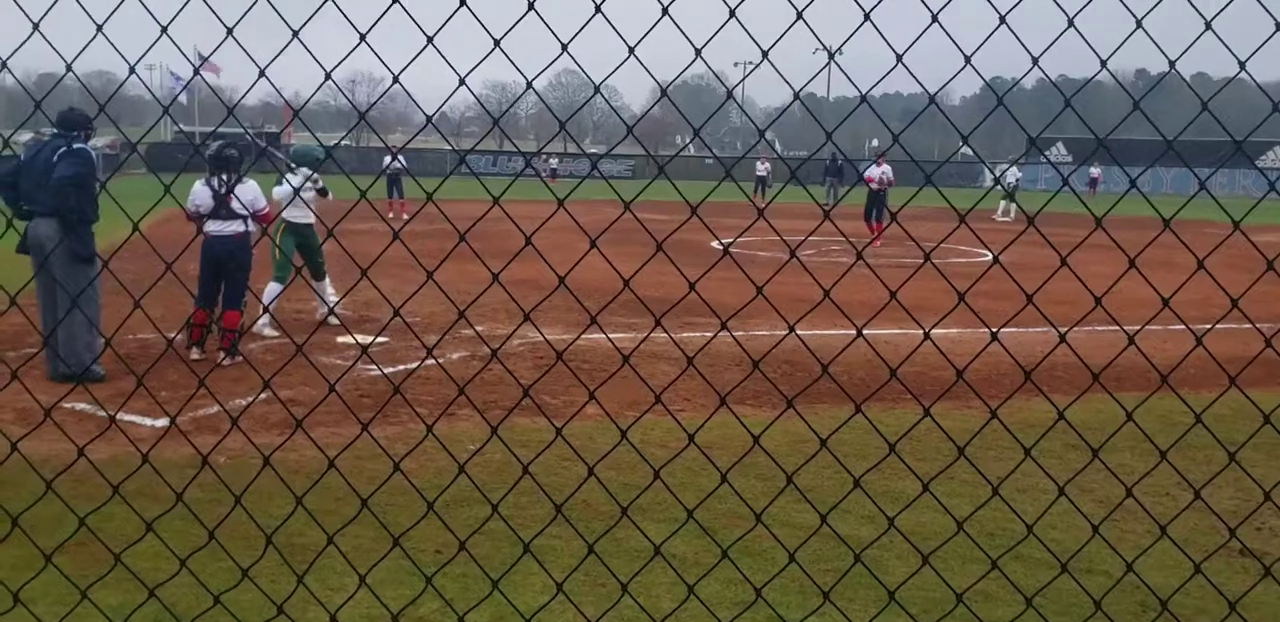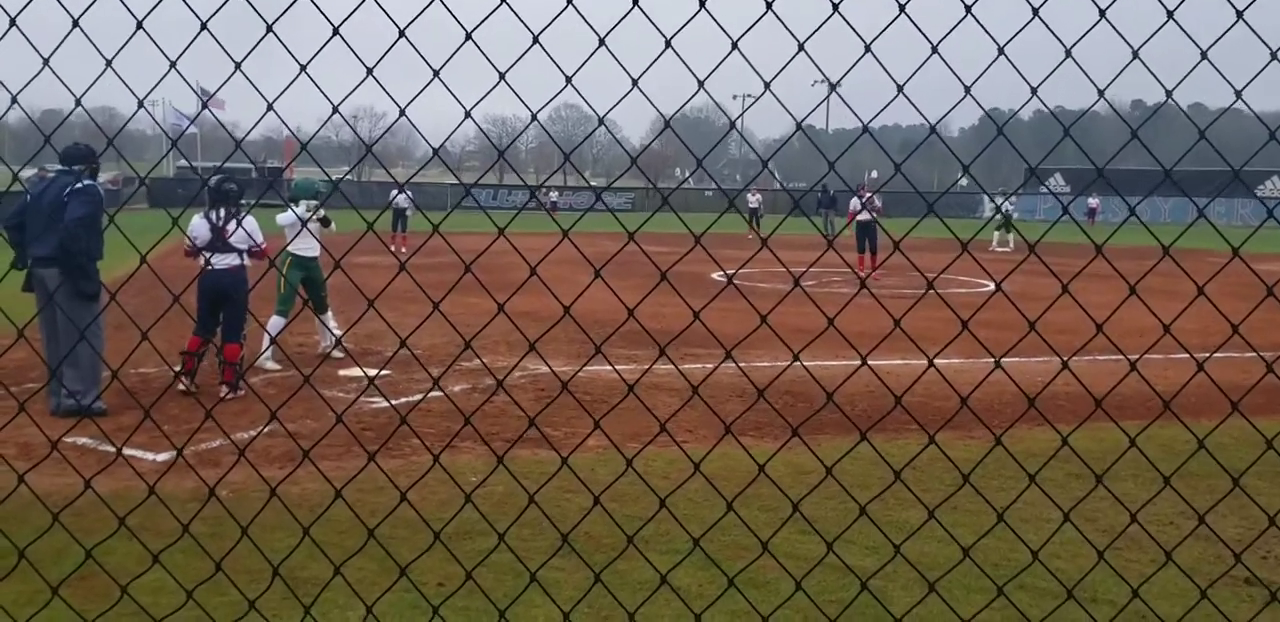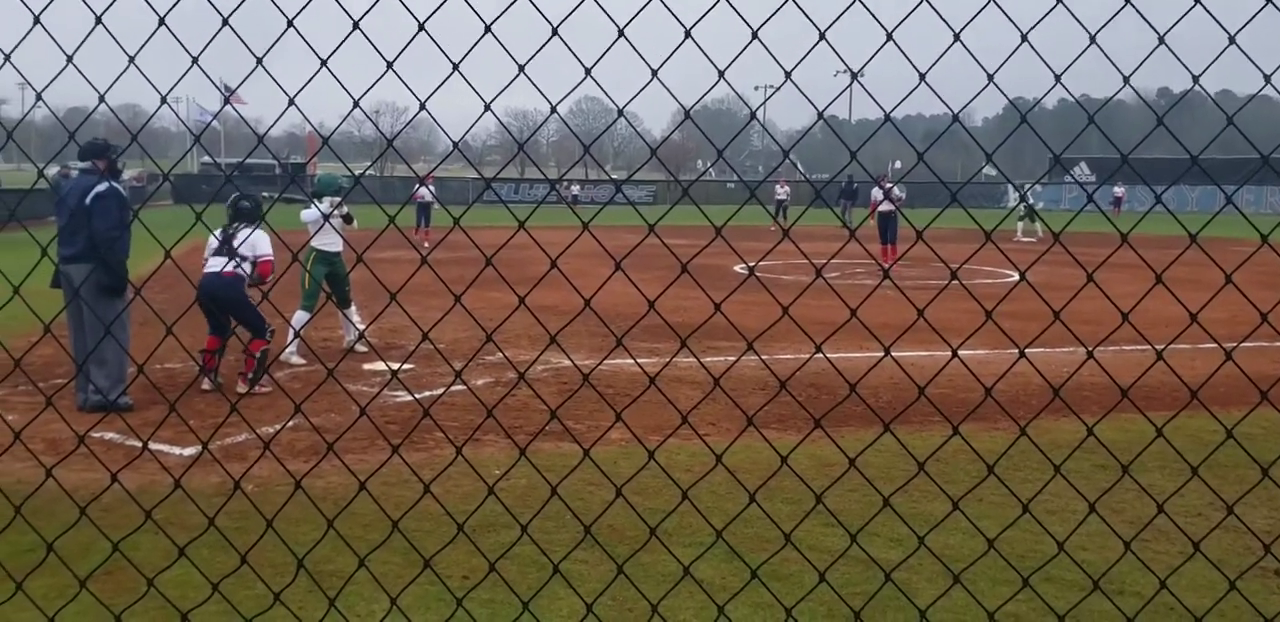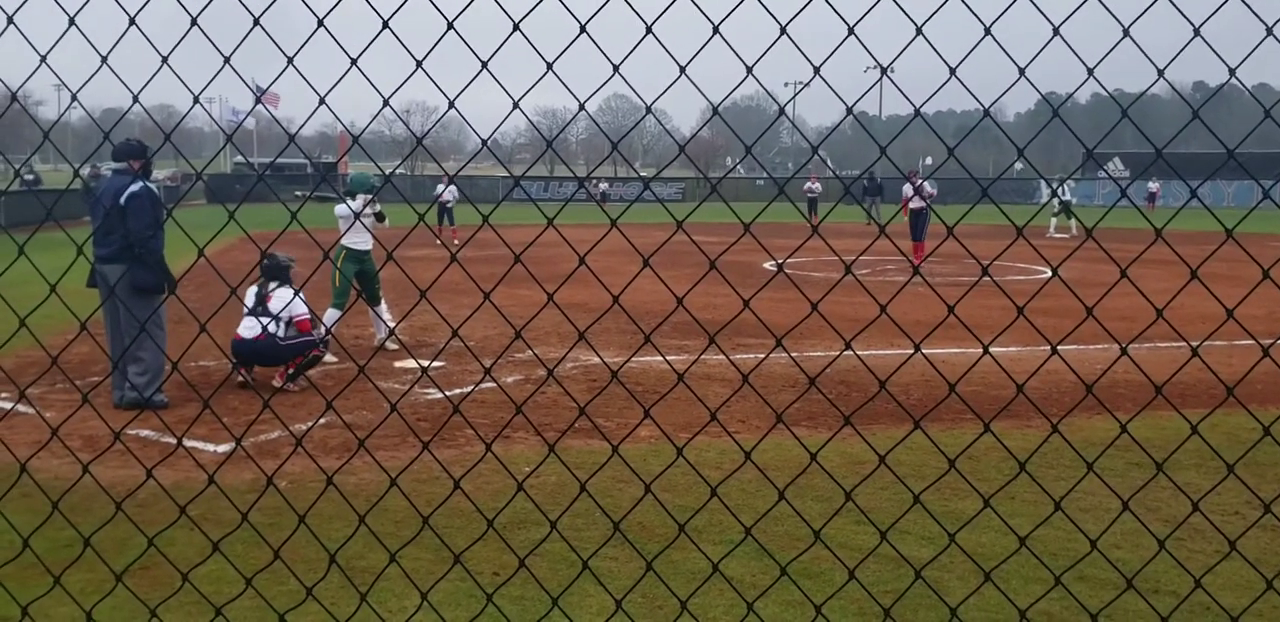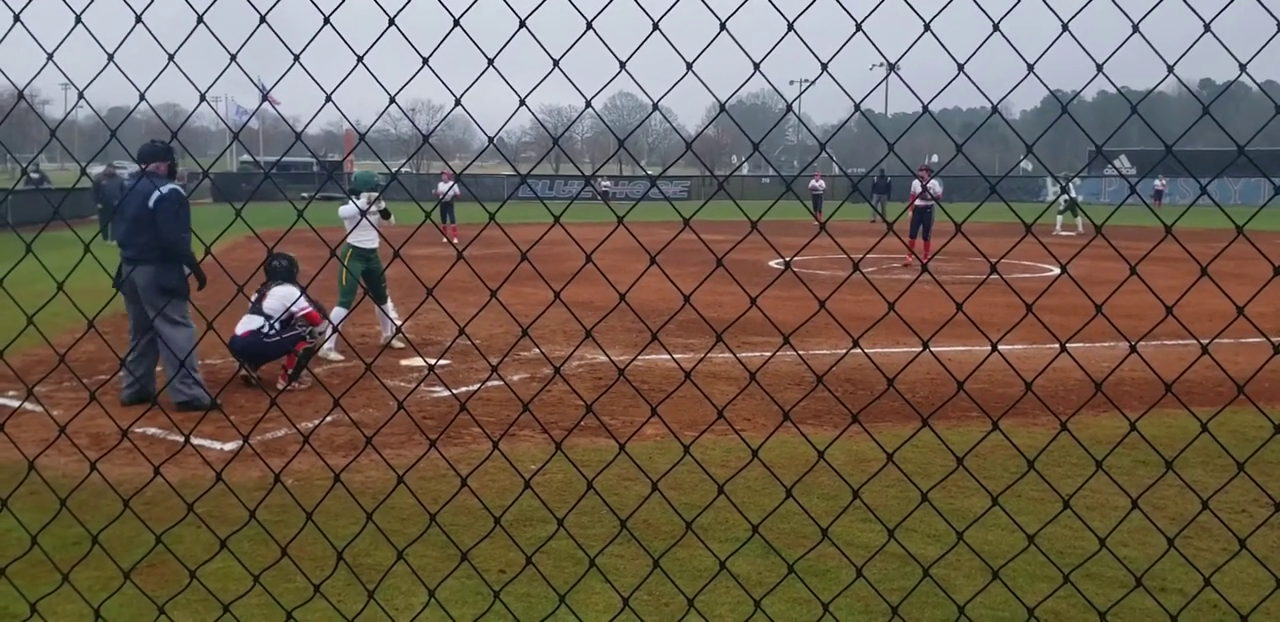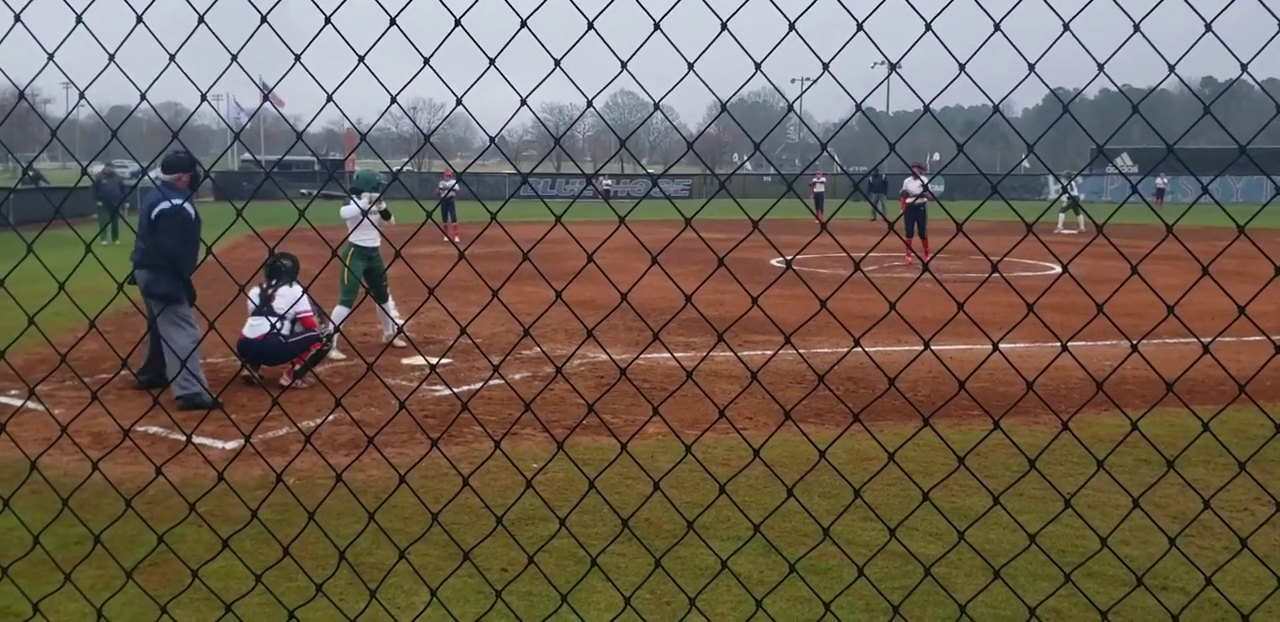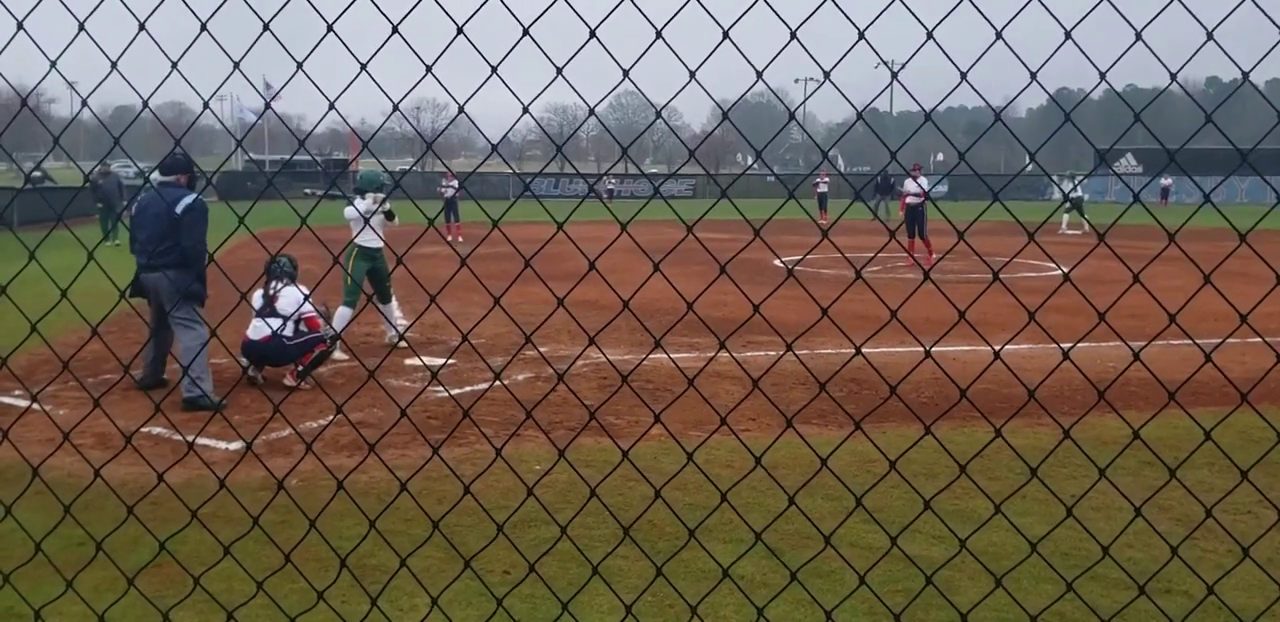
dt=0.7s
person 1, frame 1
left shoulder: (34, 151)
right shoulder: (78, 152)
right elbow: (62, 184)
right wrist: (73, 219)
left hip: (37, 230)
right hip: (64, 232)
left knee: (49, 300)
right knee: (81, 298)
left ankle: (56, 363)
right ankle: (79, 364)
person 1, frame 2
left shoulder: (39, 187)
right shoulder: (85, 189)
left elbow: (12, 222)
right elbow: (74, 227)
left wrist: (22, 253)
right wrist: (80, 262)
left hip: (41, 270)
right hip: (70, 273)
left knee: (53, 337)
right knee: (84, 335)
left ankle: (58, 397)
right ankle: (80, 398)
person 1, frame 3
left shoulder: (69, 187)
right shoulder: (105, 189)
left elbow: (67, 229)
right elbow: (107, 236)
left wrist: (69, 261)
right wrist: (119, 272)
left hip: (69, 267)
right hip: (96, 269)
left knee: (82, 333)
right knee: (110, 331)
left ankle: (86, 393)
right ankle: (106, 394)
person 1, frame 4
left shoulder: (103, 188)
right shoulder: (139, 189)
left elbow: (101, 230)
right elbow: (144, 238)
left wrist: (105, 261)
right wrist: (164, 272)
left hip: (106, 268)
right hip: (133, 269)
left knee: (118, 334)
right knee: (148, 332)
left ankle: (122, 390)
right ankle: (142, 392)
person 1, frame 5
left shoulder: (128, 191)
right shoulder: (167, 192)
left elbow: (119, 233)
right elbow: (175, 239)
right wrist: (195, 268)
left hip: (131, 269)
right hip: (159, 270)
left knee: (142, 332)
right knee: (177, 331)
left ankle: (136, 388)
right ankle: (189, 395)
person 1, frame 6
left shoulder: (157, 196)
right shoulder: (175, 206)
right elbow: (173, 252)
right wrist: (187, 283)
left hip: (150, 272)
right hip: (163, 276)
left knee: (163, 327)
right knee: (183, 331)
right ankle: (190, 391)
person 1, frame 7
left shoulder: (142, 200)
right shoulder: (190, 202)
left elbow: (133, 243)
right elbow: (194, 247)
right wrist: (200, 281)
left hip: (148, 274)
right hip: (176, 276)
left knee: (159, 326)
right knee: (193, 332)
left ankle: (150, 376)
right ankle: (196, 393)
person 2, frame 1
left shoulder: (313, 179)
right shoulder: (287, 179)
left elbow: (327, 197)
right elbow: (276, 195)
left wrist: (316, 182)
right wrist: (300, 179)
left hip: (308, 230)
right hip: (287, 229)
left knee: (320, 272)
right knee: (281, 276)
left ankle: (325, 311)
right ankle: (262, 323)
person 2, frame 2
left shoulder: (314, 212)
right shoulder: (291, 211)
left elbow: (331, 227)
right elbow: (280, 221)
left wrist: (319, 212)
right wrist: (303, 209)
left hip: (312, 263)
right hip: (292, 262)
left knee: (322, 305)
right knee: (283, 309)
left ankle: (327, 345)
right ankle: (264, 356)
person 2, frame 3
left shoulder: (336, 208)
right shoulder: (314, 207)
left elbow: (352, 224)
right elbow: (304, 217)
left wrist: (343, 210)
right wrist: (326, 205)
left hip: (336, 258)
right hip: (317, 258)
left knee: (345, 300)
right knee: (308, 304)
left ankle: (351, 339)
right ankle: (289, 351)
person 2, frame 4
left shoulder: (368, 207)
right shoulder: (346, 205)
left elbow: (384, 223)
right elbow: (338, 212)
left wrist: (375, 207)
right wrist: (360, 202)
left hip: (366, 256)
right hip: (347, 256)
left knee: (376, 298)
right knee: (339, 302)
left ankle: (382, 337)
person 2, frame 5
left shoulder: (374, 205)
right shoulder: (352, 204)
left elbow: (390, 221)
right elbow: (343, 213)
left wrist: (380, 204)
right wrist: (364, 201)
left hip: (372, 254)
right hip: (353, 254)
left knee: (382, 296)
right knee: (346, 300)
left ankle: (389, 335)
right ankle: (327, 347)
person 2, frame 6
left shoulder: (374, 204)
right shoulder: (352, 203)
left elbow: (390, 221)
right elbow: (345, 214)
left wrist: (381, 205)
right wrist: (366, 201)
left hip: (374, 253)
right hip: (355, 253)
left knee: (383, 295)
right knee: (347, 299)
left ankle: (390, 334)
right ankle: (329, 345)
person 2, frame 7
left shoulder: (378, 205)
right shoulder: (356, 204)
left elbow: (393, 221)
right elbow: (349, 214)
left wrist: (385, 206)
right wrist: (370, 201)
left hip: (378, 254)
right hip: (358, 254)
left knee: (386, 295)
right knee: (350, 300)
left ankle: (393, 335)
right ankle: (332, 346)
person 3, frame 1
left shoulder: (200, 187)
right shoulder: (249, 186)
left elbow: (191, 215)
right elbow: (264, 217)
left hip: (211, 244)
right hip: (239, 245)
left knee: (205, 296)
right knee: (234, 298)
left ankle: (195, 346)
right ankle: (227, 351)
person 3, frame 2
left shoulder: (198, 220)
right shoulder: (246, 221)
left elbow: (189, 251)
right elbow: (261, 253)
left hip: (208, 278)
right hip: (235, 278)
left knee: (202, 328)
right knee: (233, 332)
left ankle: (186, 377)
right ankle: (229, 384)
person 3, frame 3
left shoulder: (217, 234)
right shoulder: (258, 235)
right elbow: (266, 272)
right wrist: (252, 278)
left hip: (205, 285)
right hip: (229, 286)
left knee: (219, 329)
right knee: (262, 331)
left ankle: (208, 376)
right ankle: (248, 381)
person 3, frame 4
left shoulder: (252, 290)
right shoulder: (292, 292)
right elbow: (305, 328)
left hip: (238, 348)
right hip: (267, 350)
right knee: (320, 340)
left ankle: (243, 370)
right ankle: (285, 378)
person 3, frame 5
left shoulder: (262, 289)
right shoulder: (289, 290)
right elbow: (315, 320)
left hip: (237, 344)
right hip: (254, 345)
right knee: (309, 333)
left ankle: (250, 367)
right ankle: (288, 378)
person 3, frame 6
left shoulder: (255, 291)
right shoulder: (296, 290)
right elbow: (309, 325)
right wrist: (319, 325)
left hip: (244, 347)
right hip: (271, 348)
right knee: (324, 337)
left ankle: (251, 367)
right ankle: (293, 375)
person 3, frame 7
left shoulder: (259, 293)
right shoulder: (299, 291)
right elbow: (314, 325)
right wrist: (324, 323)
left hip: (250, 348)
right hip: (276, 349)
right knee: (328, 337)
left ankle: (255, 367)
right ankle: (296, 375)
